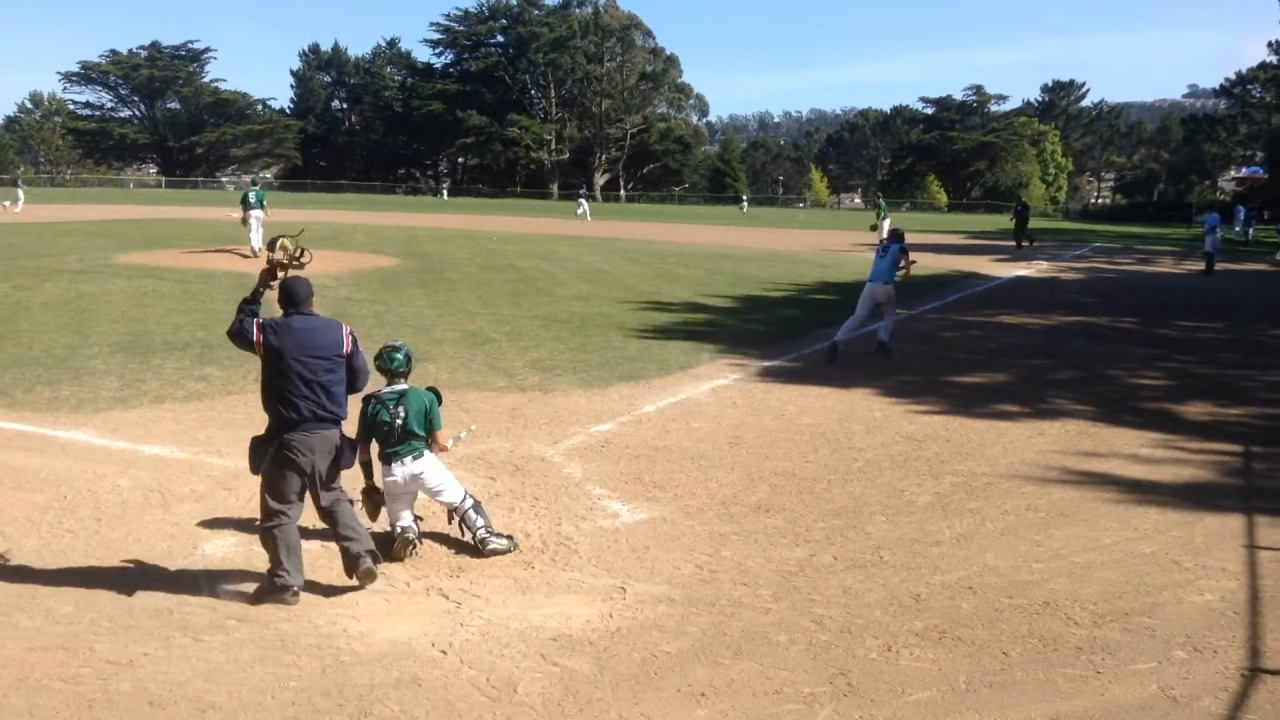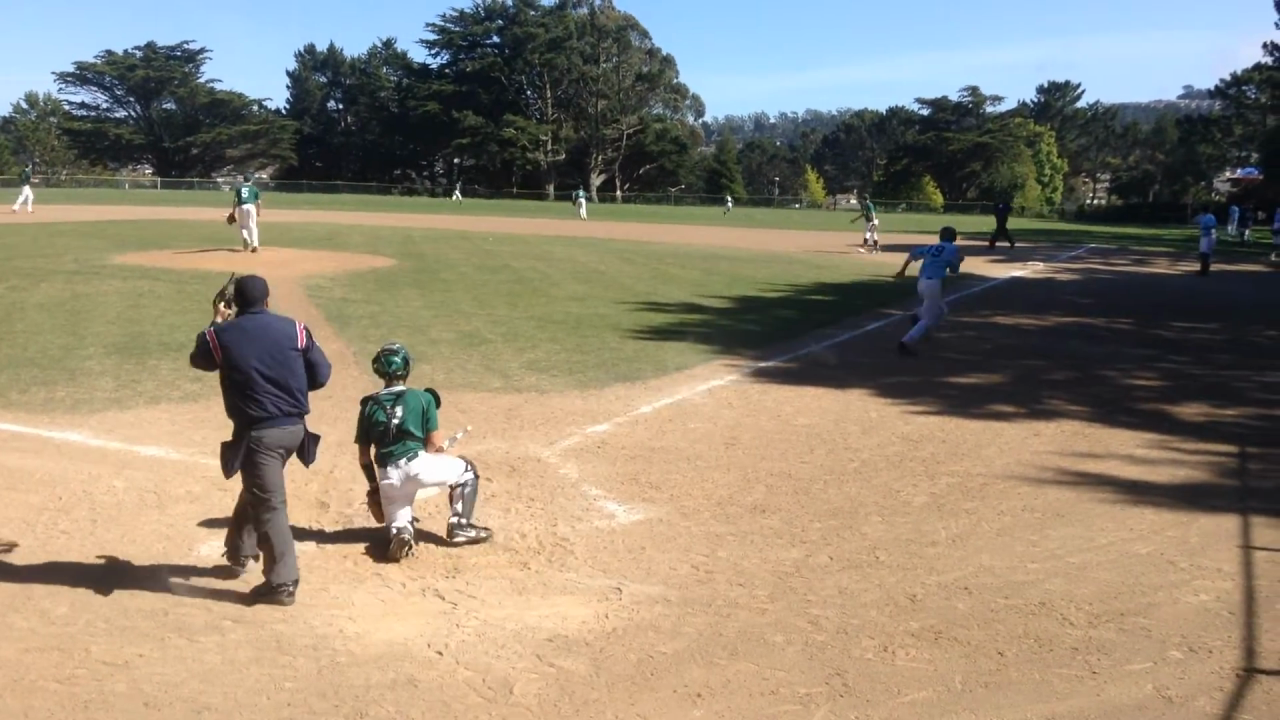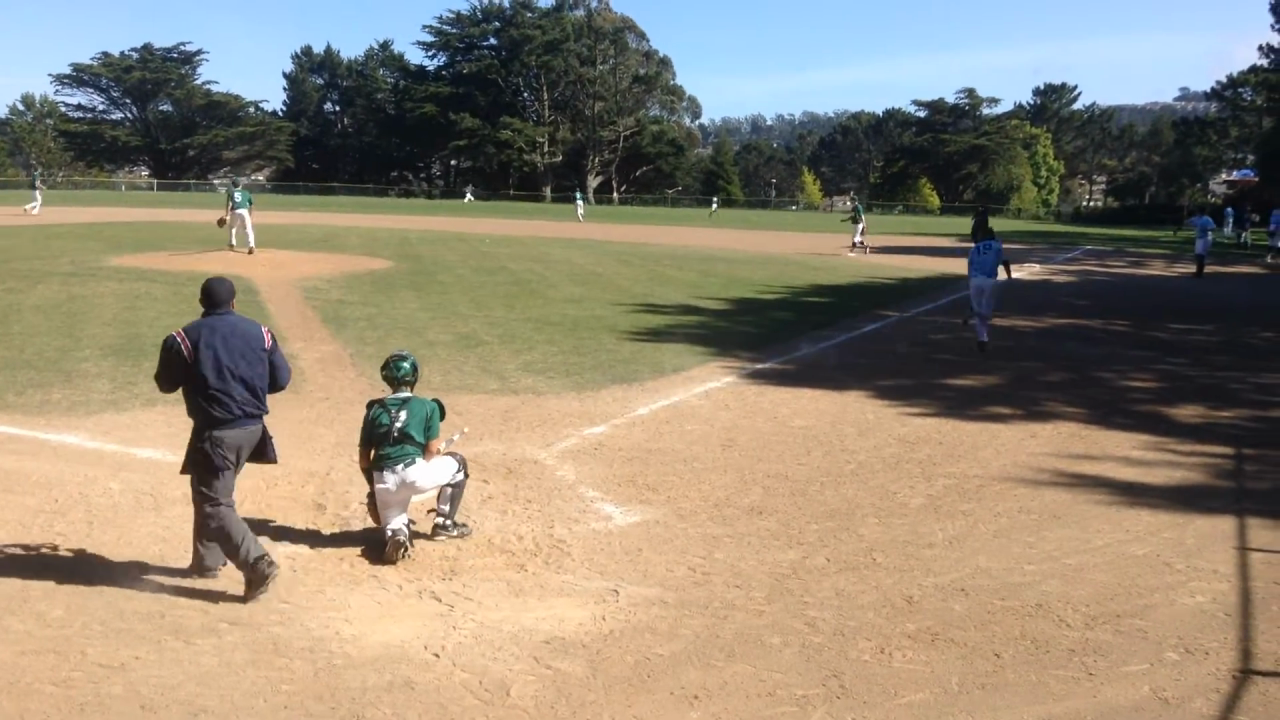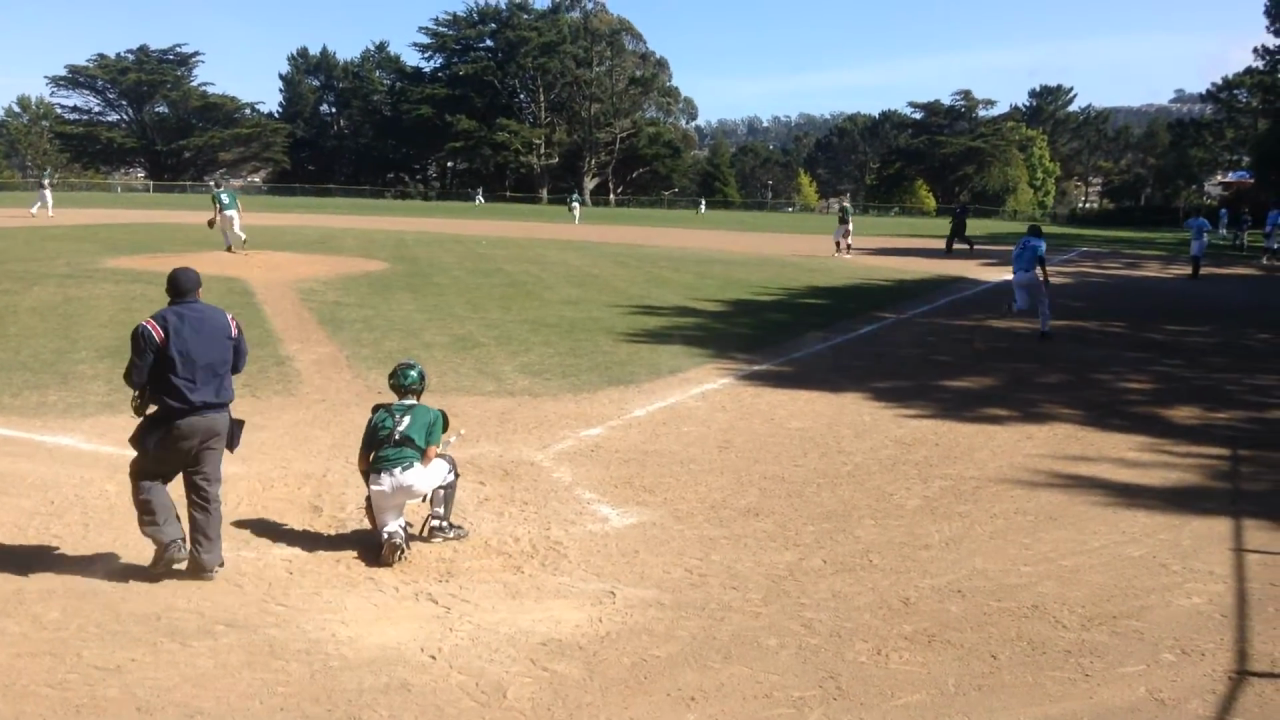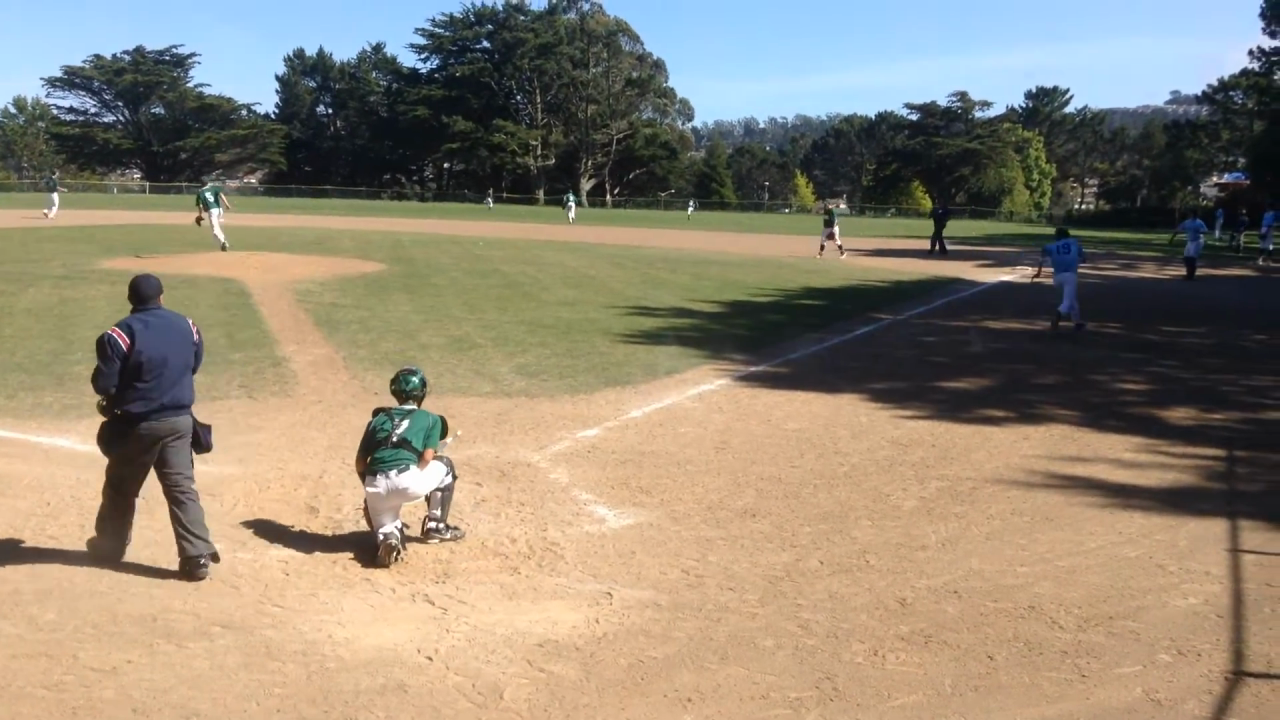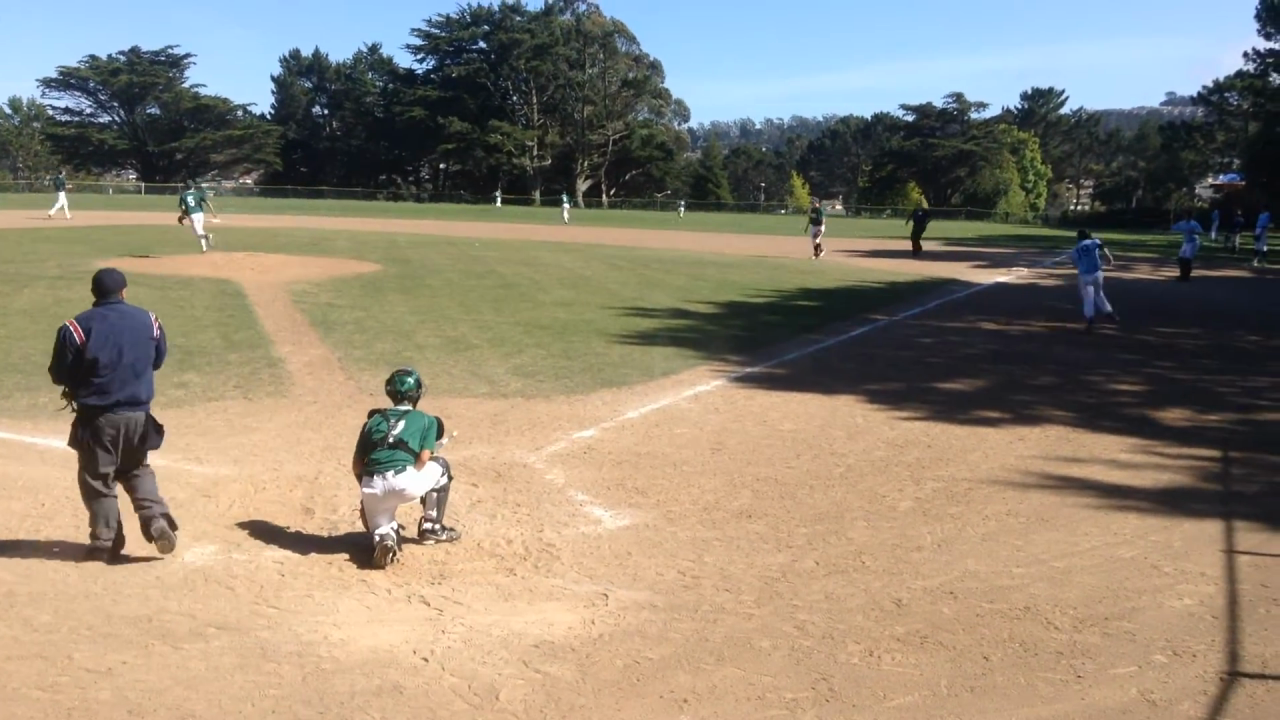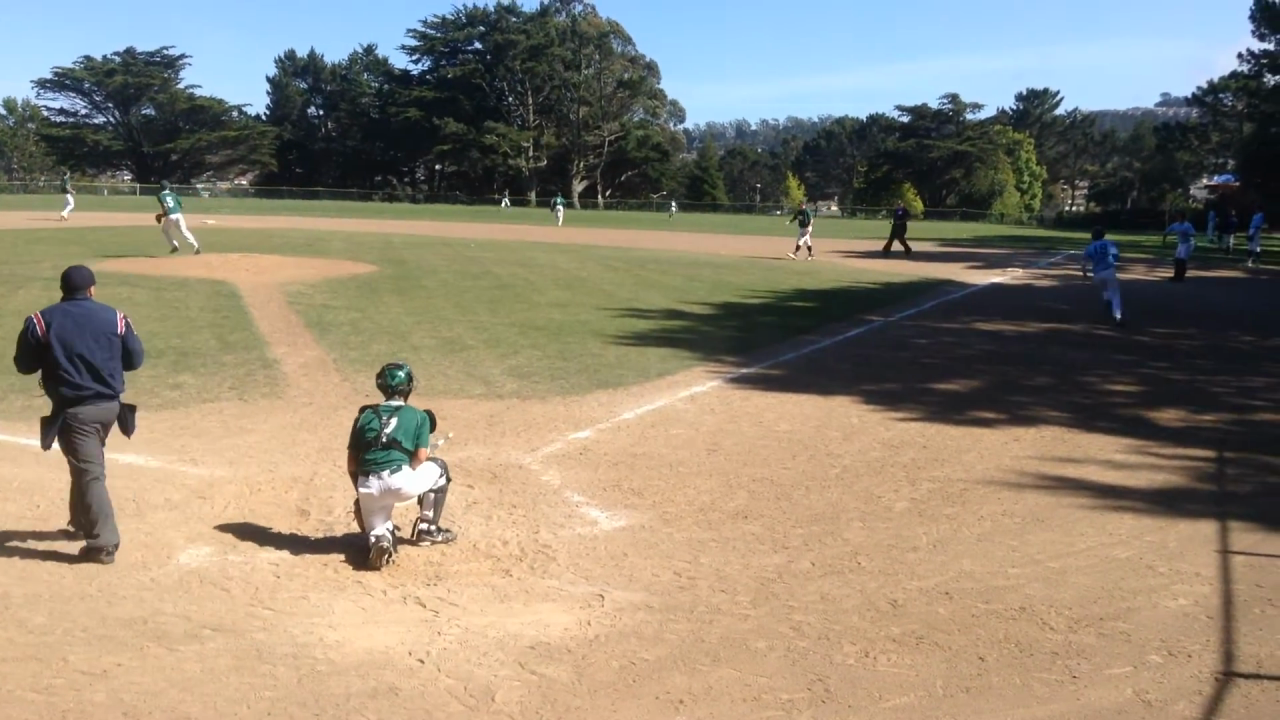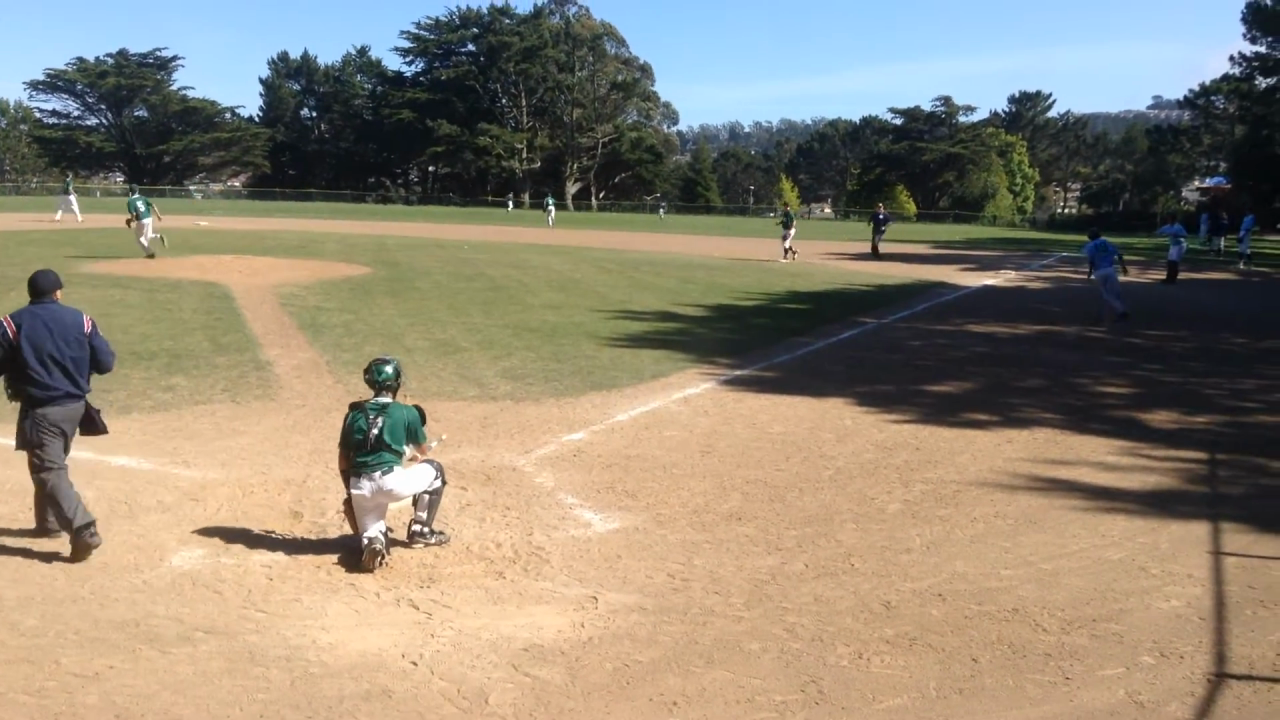
dt=0.2s
person 1, frame 1
left shoulder: (269, 332)
right shoulder: (340, 332)
left elbow: (238, 330)
right elbow: (359, 380)
left wrist: (258, 291)
left hip: (289, 437)
right hip: (329, 433)
left knee: (279, 510)
right knee: (332, 498)
left ankle: (285, 584)
right ankle: (360, 554)
person 1, frame 2
left shoulder: (220, 336)
right shoulder: (295, 330)
left elbow: (199, 359)
right elbow: (321, 375)
left hip: (257, 433)
right hip: (293, 428)
left knee: (268, 506)
right knee: (257, 492)
left ankle: (283, 584)
right ankle: (240, 552)
person 1, frame 3
left shoulder: (185, 338)
right shoulder: (259, 332)
left elbow: (166, 383)
right elbow: (281, 379)
left hip: (216, 433)
right hip: (251, 428)
left knee: (213, 503)
right knee: (218, 495)
left ankle: (256, 562)
right ankle: (207, 560)
person 1, frame 4
left shoulder: (154, 327)
right shoulder: (226, 320)
left elbow: (136, 378)
right elbow: (238, 364)
left wrist: (144, 395)
left hip: (178, 421)
right hip: (217, 418)
left knee: (146, 476)
right knee: (206, 490)
left ankle: (171, 543)
right ankle: (205, 560)
person 1, frame 5
left shoulder: (120, 334)
right shoulder: (186, 326)
left elbow: (103, 384)
left wrist: (112, 398)
left hip: (139, 425)
right hip: (179, 421)
left knee: (120, 484)
right knee: (182, 489)
left ankle: (108, 547)
right ankle: (198, 556)
person 1, frame 6
left shoulder: (77, 327)
right shoulder: (149, 320)
left elbow: (60, 375)
right elbow: (157, 360)
left wrist: (79, 383)
left hip: (100, 417)
right hip: (138, 413)
left knee: (97, 480)
right knee: (138, 470)
left ankle: (105, 544)
right ankle: (157, 520)
person 1, frame 7
left shoulder: (42, 321)
right shoulder: (114, 318)
left elbow: (24, 365)
right elbow: (135, 359)
left hip: (73, 411)
right hip: (108, 405)
left knee: (89, 474)
right knee: (86, 464)
left ankle: (104, 543)
right ankle: (83, 521)
person 1, frame 8
right shoulder: (79, 320)
right elbow: (105, 362)
left hip: (40, 411)
right hip: (74, 406)
left knee: (47, 472)
right knee: (54, 464)
left ankle: (82, 528)
right ankle: (52, 523)
person 2, frame 1
left shoulder: (371, 404)
right shoulder: (425, 397)
left elbow: (364, 453)
right elbow: (439, 442)
left wrist: (370, 483)
left hip: (392, 472)
right hip: (422, 463)
left knee: (402, 523)
right knee: (461, 499)
left ankle: (404, 533)
right ankle: (485, 536)
person 2, frame 2
left shoulder: (369, 406)
right shoulder: (422, 398)
left elbow: (364, 456)
right elbow: (434, 443)
left wrist: (374, 486)
left hip: (388, 475)
right hip: (418, 465)
left knee: (398, 523)
right knee: (467, 469)
left ankle: (400, 533)
right ankle: (460, 526)
person 2, frame 3
left shoulder: (374, 410)
right shoulder: (428, 406)
left elbow: (363, 459)
right elbow: (432, 451)
left wrist: (373, 490)
left hip: (384, 480)
right hip: (413, 473)
left knee: (393, 526)
right knee: (456, 463)
left ankle: (396, 534)
right ankle: (444, 523)
person 2, frame 4
left shoulder: (379, 415)
right shoulder: (432, 414)
left elbow: (362, 462)
right elbow: (429, 456)
left wrist: (372, 491)
left hip: (379, 483)
right hip: (410, 478)
left knee: (389, 528)
right knee: (446, 464)
left ankle: (393, 536)
right ankle: (440, 526)
person 2, frame 5
left shoulder: (379, 418)
right shoulder: (431, 419)
left elbow: (360, 464)
right elbow: (426, 459)
left wrist: (372, 491)
left hip: (375, 485)
right hip: (406, 481)
left knee: (385, 528)
right knee: (444, 466)
left ankle: (388, 536)
right ankle: (436, 527)
person 2, frame 6
left shoulder: (374, 419)
right shoulder: (427, 420)
left elbow: (357, 465)
right elbow: (423, 459)
left wrist: (368, 493)
left hip: (372, 486)
right hip: (403, 482)
left knee: (381, 529)
right knee: (440, 466)
left ankle: (384, 538)
right ankle: (432, 528)
person 2, frame 7
left shoulder: (365, 415)
right shoulder: (418, 416)
left elbow: (352, 463)
right elbow: (420, 459)
left wrist: (360, 494)
left hip: (367, 486)
right hip: (398, 481)
left knee: (377, 532)
right knee: (438, 467)
left ankle: (380, 540)
right ankle: (428, 529)
person 2, frame 8
left shoulder: (354, 413)
right shoulder: (406, 412)
left elbow: (343, 460)
right elbow: (422, 450)
left wrist: (350, 494)
left hip: (360, 487)
right hip: (391, 481)
left knee: (371, 534)
right knee: (434, 470)
left ankle: (373, 543)
right ankle: (421, 531)
